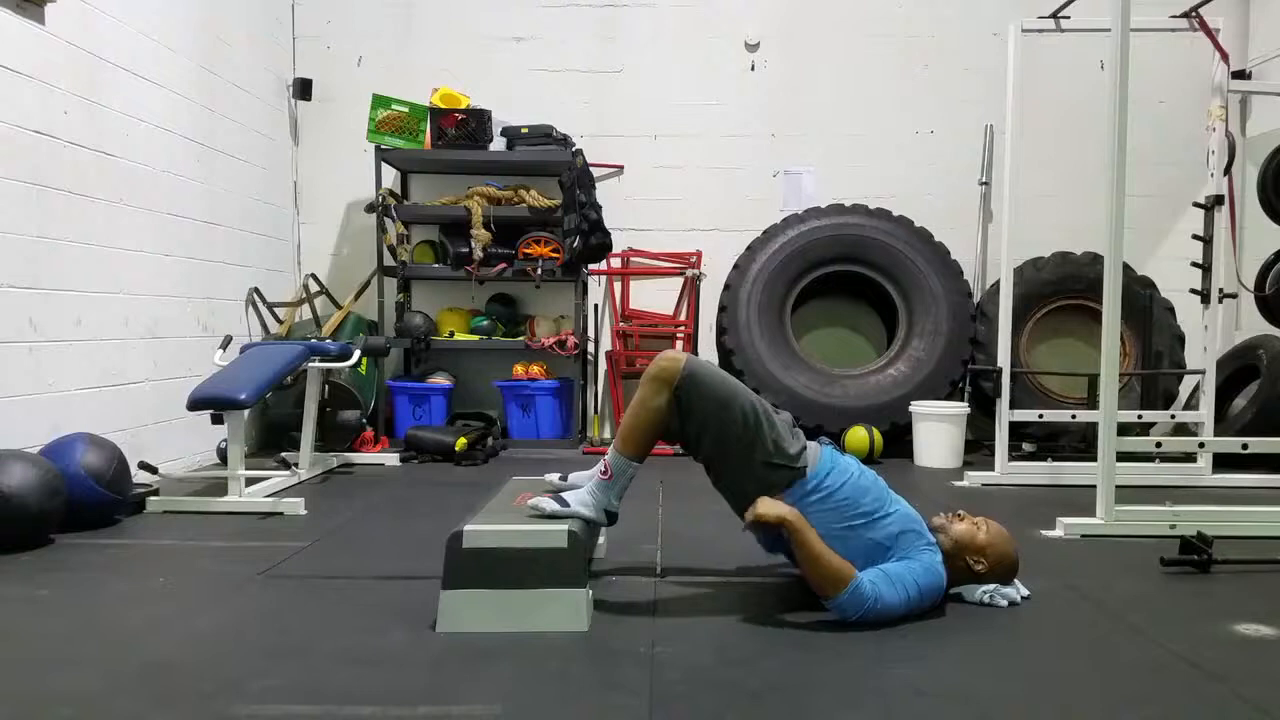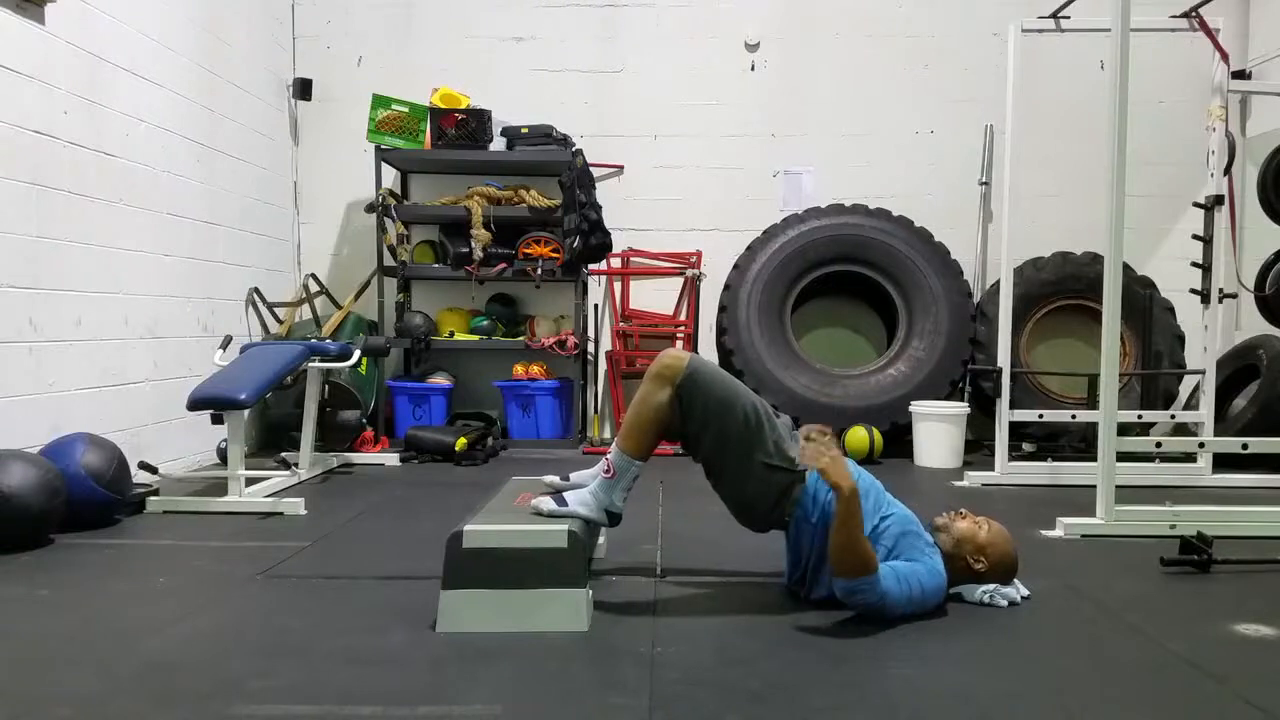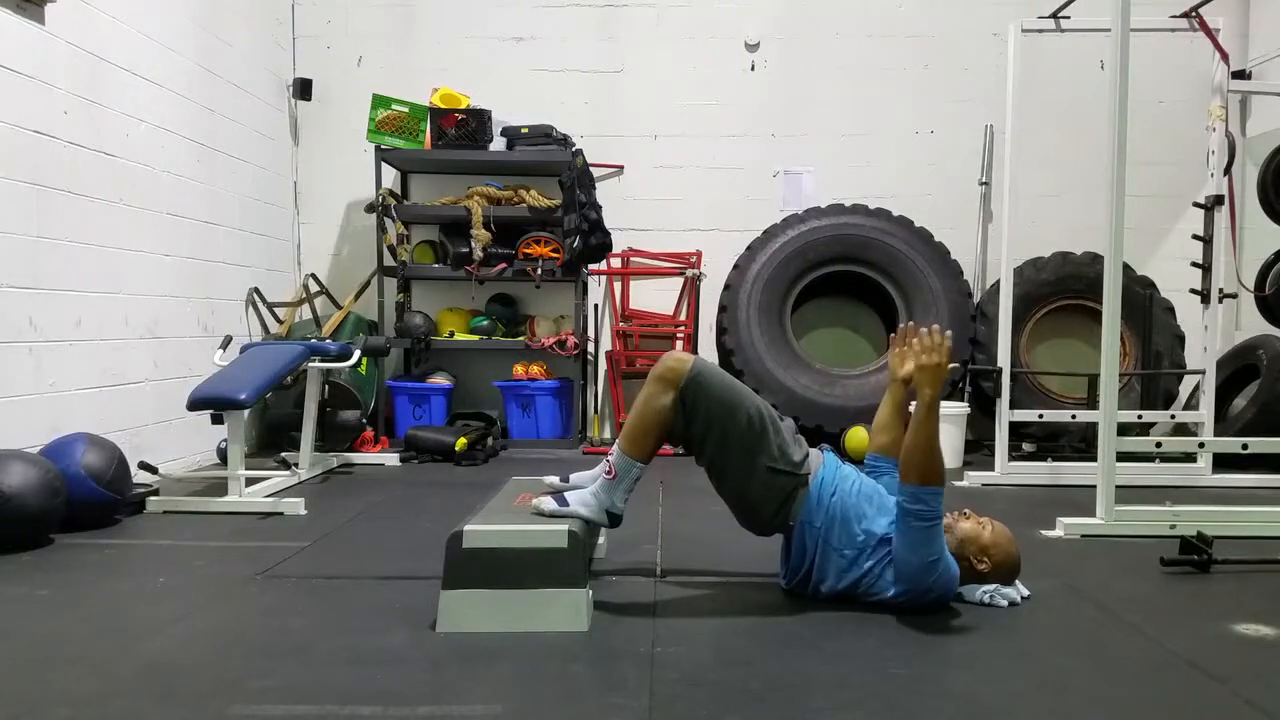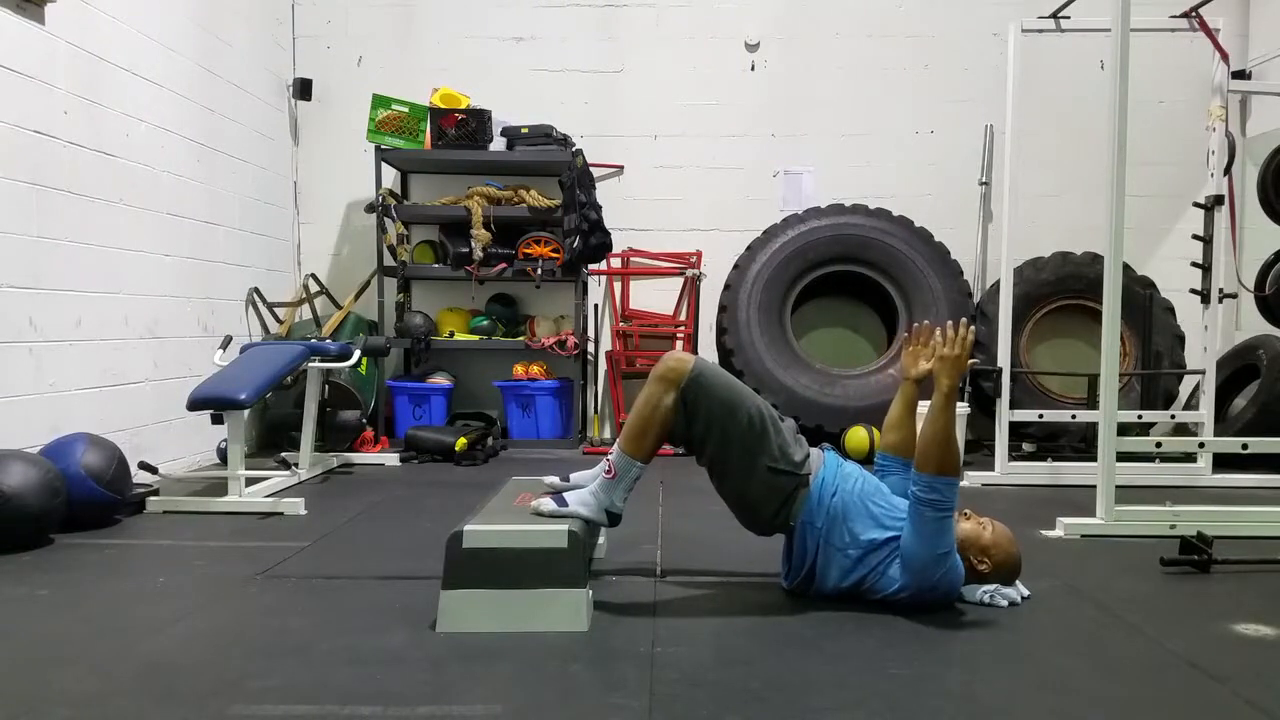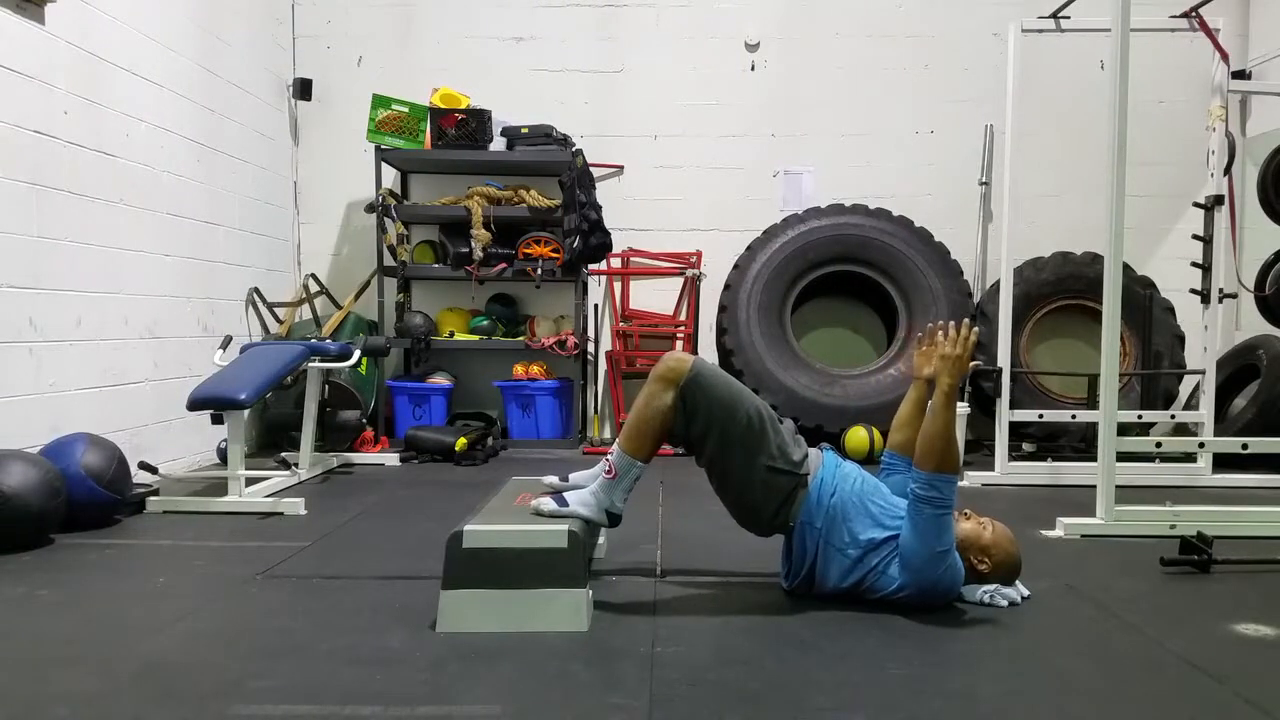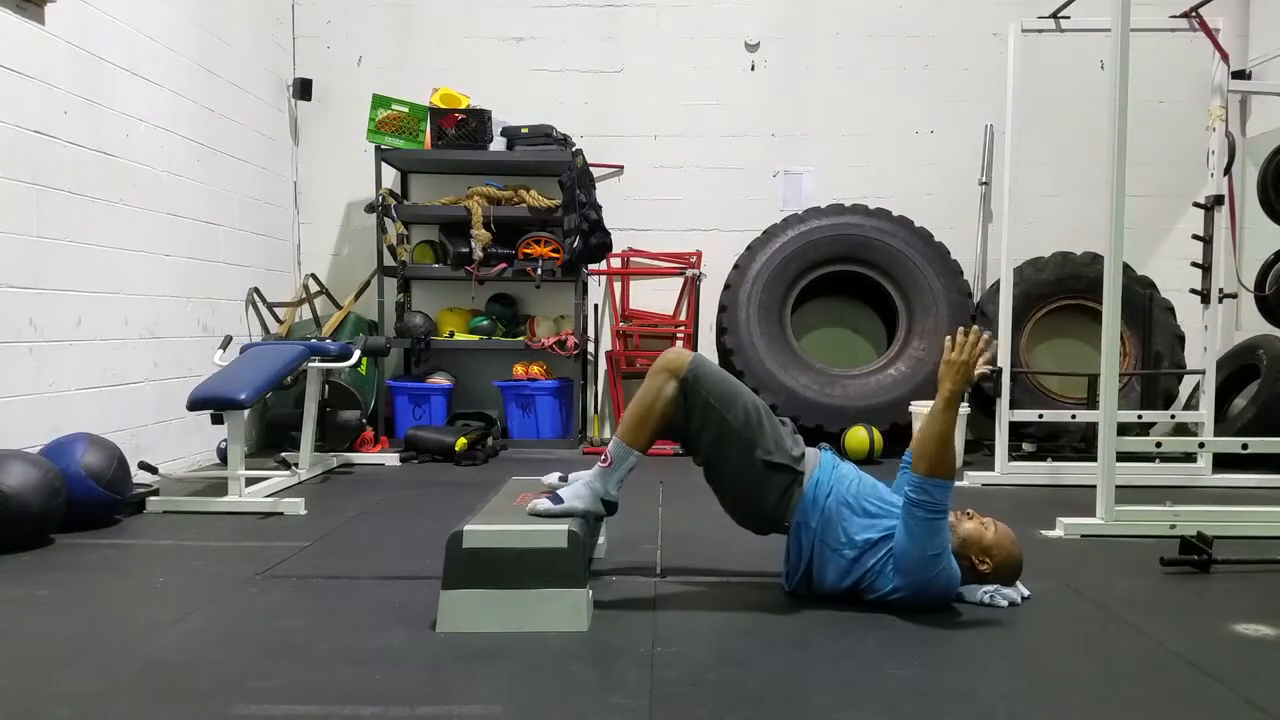
dt=0.5s
person 1, frame 1
left shoulder: (928, 575)
right shoulder: (922, 544)
left elbow: (853, 599)
left wrist: (791, 519)
left hip: (786, 478)
right hip: (800, 464)
left knee: (670, 372)
right knee: (673, 383)
left ankle: (602, 497)
right ankle: (605, 476)
person 1, frame 2
left shoulder: (927, 579)
right shoulder: (922, 547)
left elbow: (855, 582)
left wrist: (846, 490)
left hip: (783, 482)
right hip: (795, 473)
left knee: (672, 370)
right knee: (678, 386)
left ankle: (604, 497)
right ankle: (607, 477)
person 1, frame 3
left shoulder: (934, 575)
right shoulder: (916, 534)
left elbow: (922, 496)
right elbow: (883, 465)
left wrist: (929, 395)
right wrist: (899, 386)
left hip: (788, 488)
right hip: (806, 474)
left knee: (676, 371)
right knee: (678, 385)
left ankle: (605, 497)
right ankle: (608, 476)
person 1, frame 4
left shoulder: (935, 573)
right shoulder: (912, 526)
left elbow: (937, 487)
right elbow: (897, 465)
left wrist: (946, 391)
right wrist: (910, 383)
left hip: (788, 488)
right hip: (802, 476)
left knee: (677, 372)
right knee: (682, 386)
left ankle: (605, 497)
right ankle: (607, 476)
person 1, frame 5
left shoulder: (935, 572)
right shoulder: (911, 522)
left elbow: (934, 485)
right elbow: (901, 465)
left wrist: (947, 390)
right wrist: (922, 383)
left hip: (787, 489)
right hip: (802, 472)
left knee: (676, 371)
right knee: (679, 383)
left ankle: (605, 497)
right ankle: (609, 476)
person 1, frame 6
left shoulder: (930, 574)
right shoulder: (937, 539)
left elbow: (929, 491)
right elbow: (919, 472)
left wrist: (950, 394)
right wrist: (953, 390)
left hip: (782, 483)
right hip: (799, 473)
left knee: (676, 366)
right knee: (678, 382)
left ankle: (599, 488)
right ankle: (601, 478)
